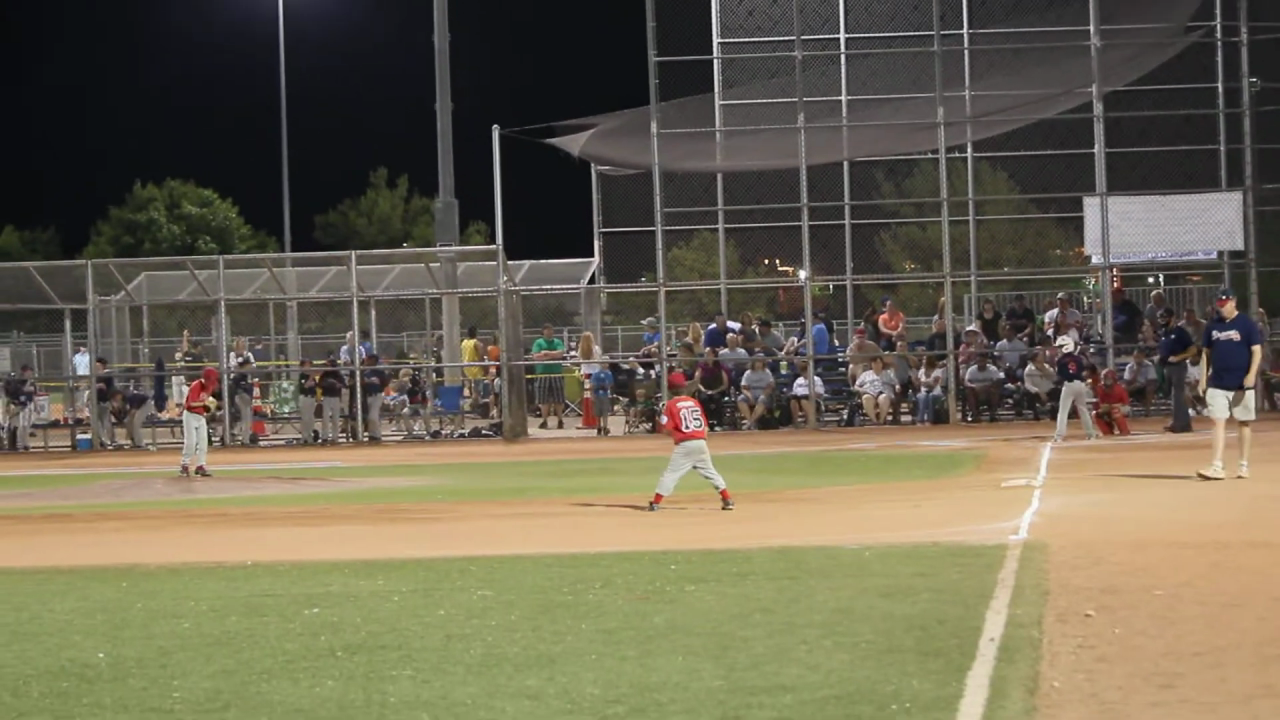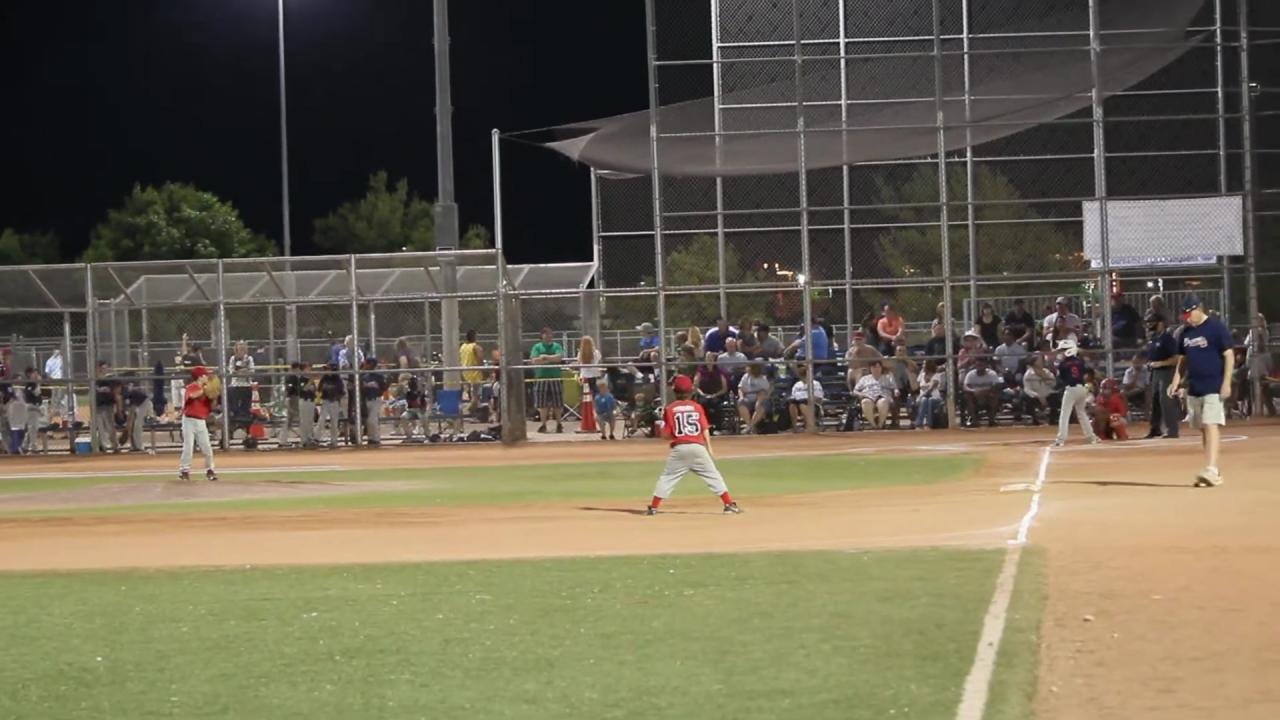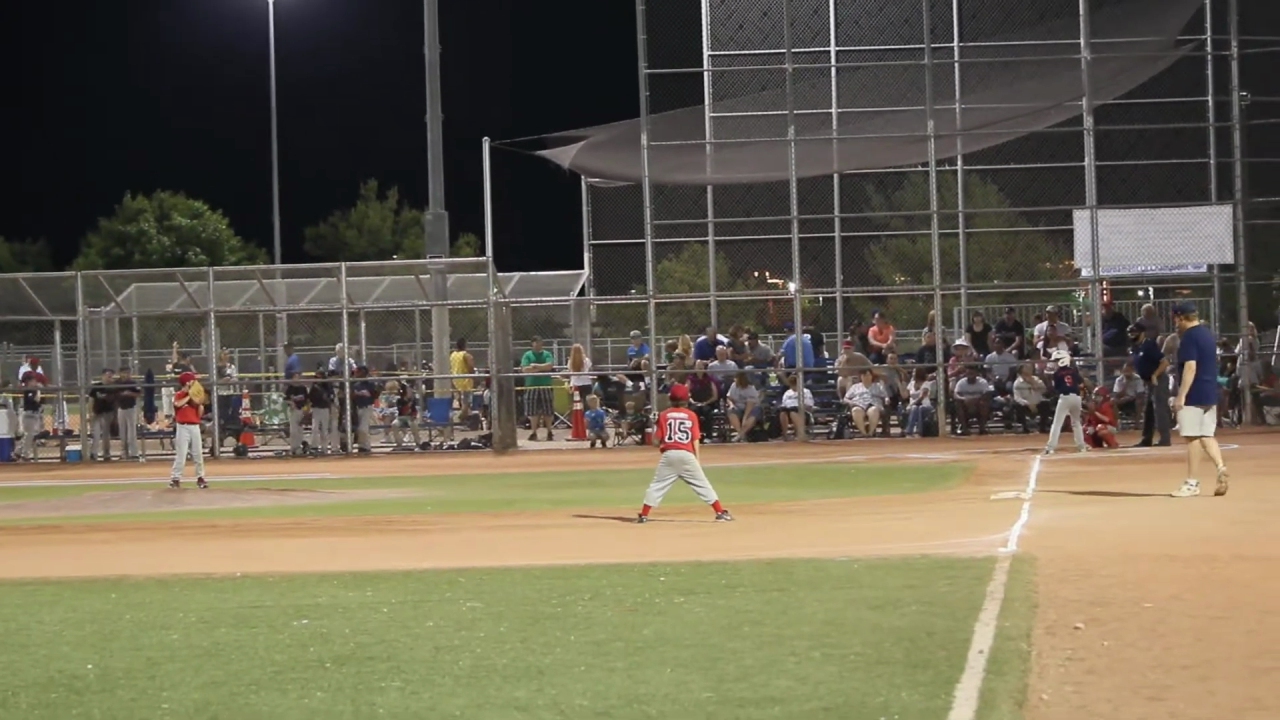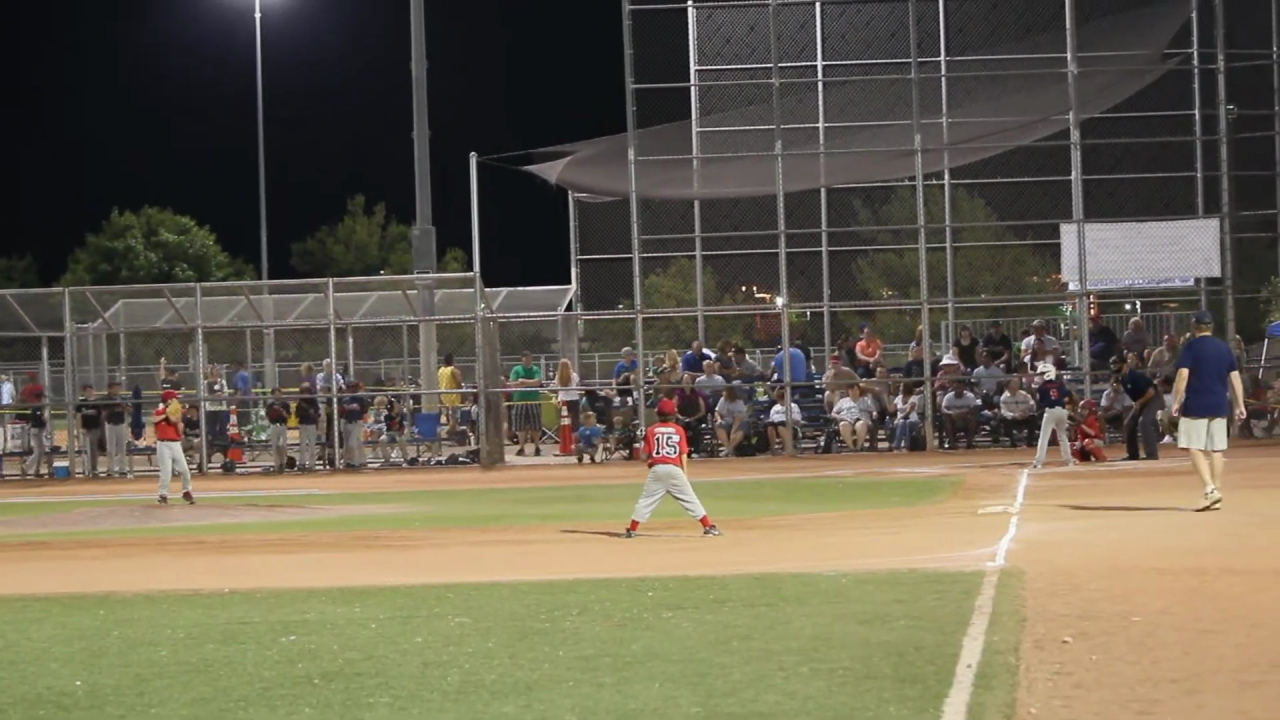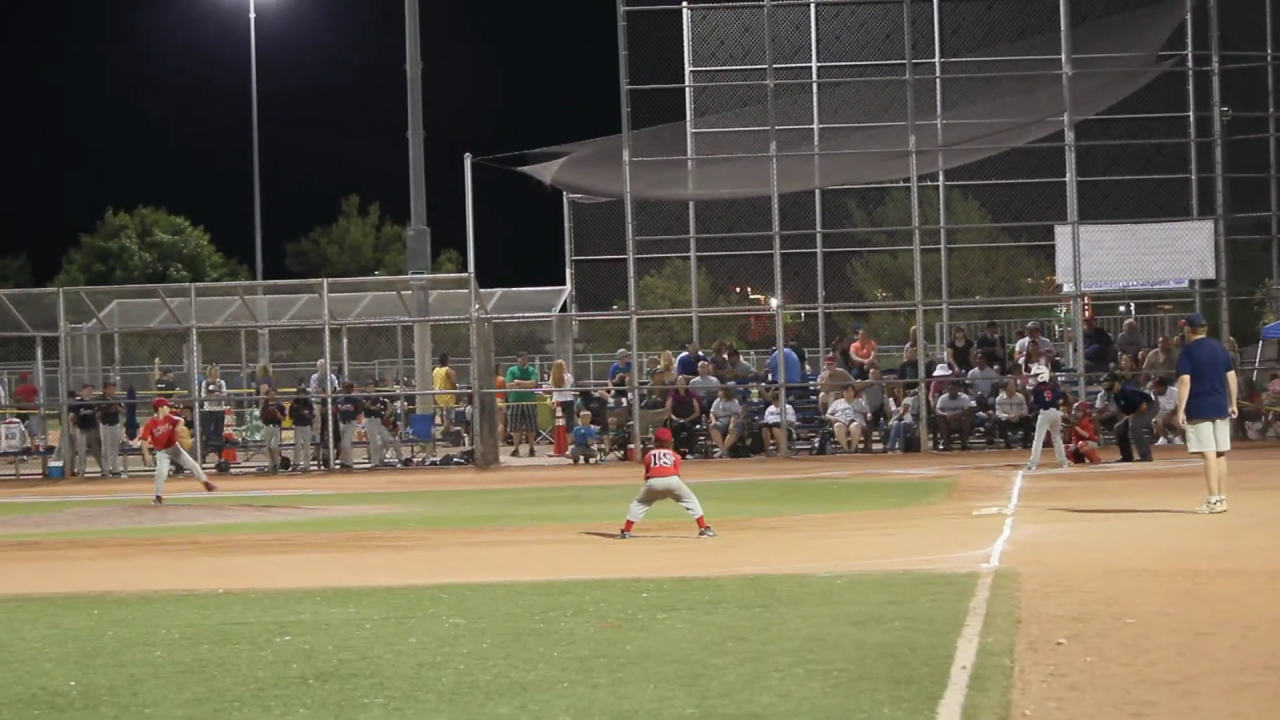
dt=0.7s
person 1, frame 1
left shoulder: (1247, 323)
right shoulder: (1212, 325)
left elbow: (1257, 351)
right elbow: (1207, 353)
left wrist: (1252, 374)
right wrist: (1204, 378)
left hip: (1242, 384)
right hip: (1217, 384)
left knee: (1244, 423)
right knee: (1218, 423)
left ankle: (1244, 465)
right ankle: (1217, 466)
person 1, frame 2
left shoulder: (1217, 327)
right shoulder: (1186, 332)
left elbow: (1229, 356)
right elbow: (1183, 360)
left wrist: (1226, 384)
right wrist: (1176, 382)
left hip: (1214, 388)
right hip: (1195, 389)
left knee: (1211, 425)
right knee: (1204, 430)
left ankle: (1211, 471)
right ankle: (1212, 474)
person 1, frame 3
left shoulder: (1189, 336)
right shoulder: (1207, 334)
left elbow: (1190, 368)
left wrist: (1180, 395)
left hip: (1194, 394)
right hip: (1211, 393)
left knee: (1192, 437)
right knee: (1207, 436)
left ankle: (1192, 484)
right ankle: (1221, 469)
person 1, frame 4
left shoulder: (1191, 346)
right shoulder: (1224, 347)
left elbow: (1183, 375)
right elbow: (1235, 377)
left wrist: (1176, 401)
right wrist: (1240, 404)
left hip: (1196, 405)
right hip: (1220, 405)
left knee: (1195, 449)
right knee: (1217, 451)
left ankle: (1210, 489)
right ankle: (1215, 494)
person 1, frame 5
left shoulder: (1188, 351)
right shoulder: (1220, 348)
left elbow: (1185, 382)
right elbow: (1232, 377)
left wrist: (1180, 410)
right wrist: (1233, 403)
left hip: (1199, 409)
right hip: (1221, 407)
left knee: (1208, 453)
right knee: (1220, 454)
left ankle: (1214, 500)
right ankle: (1221, 499)
